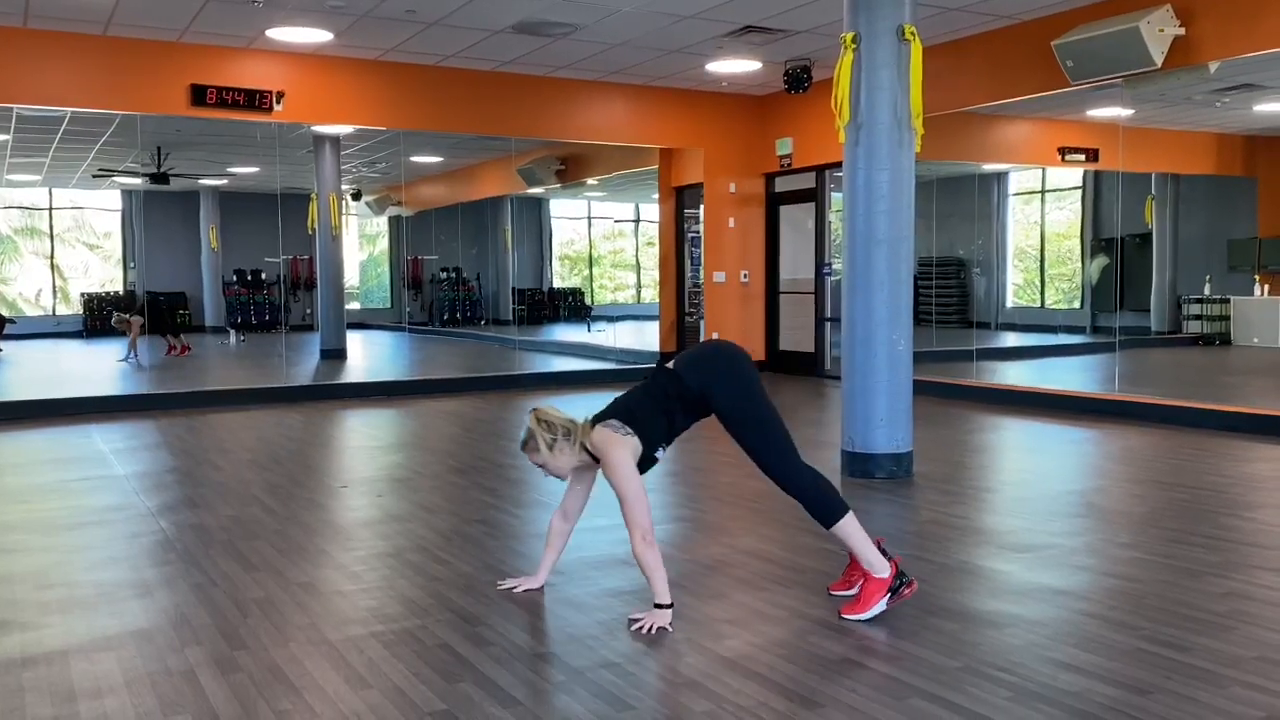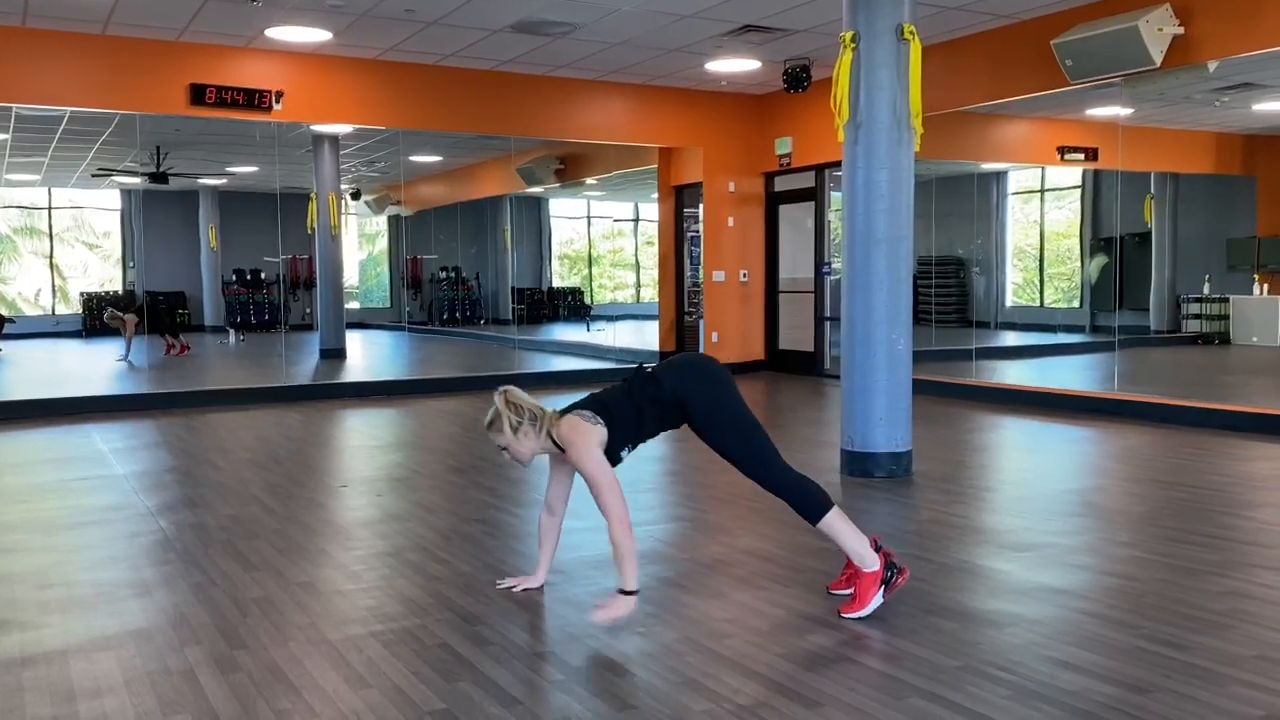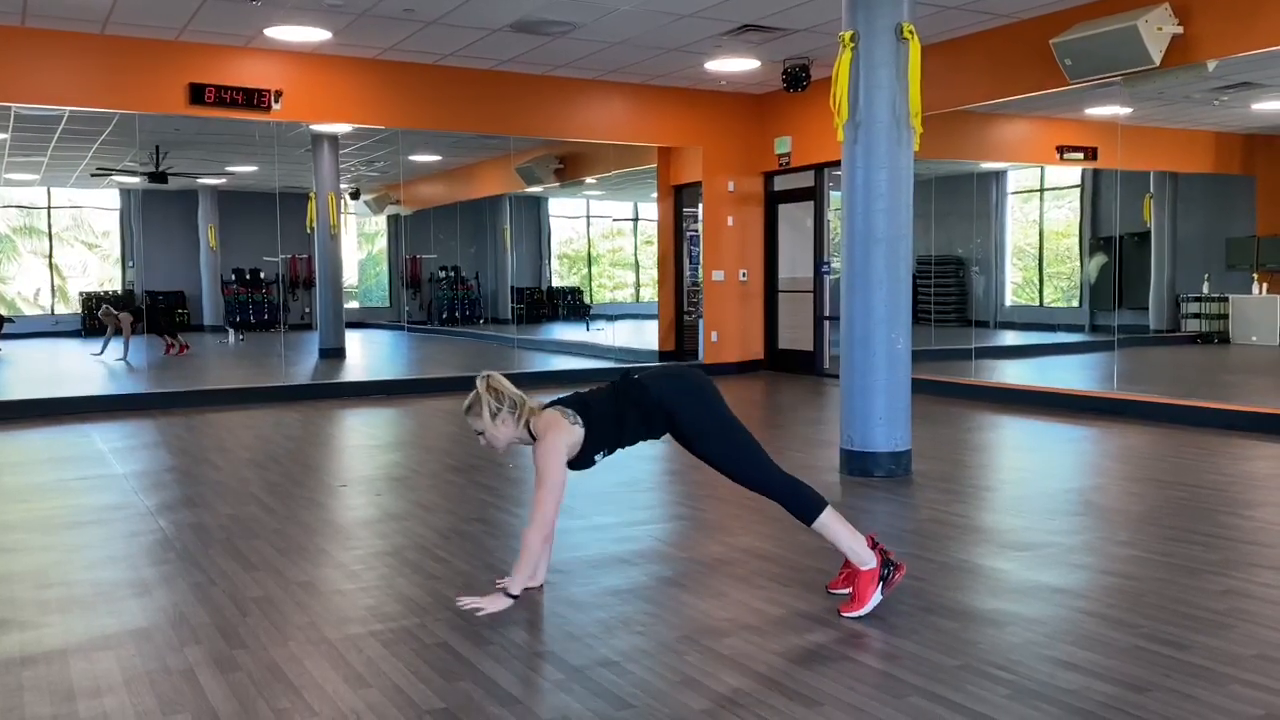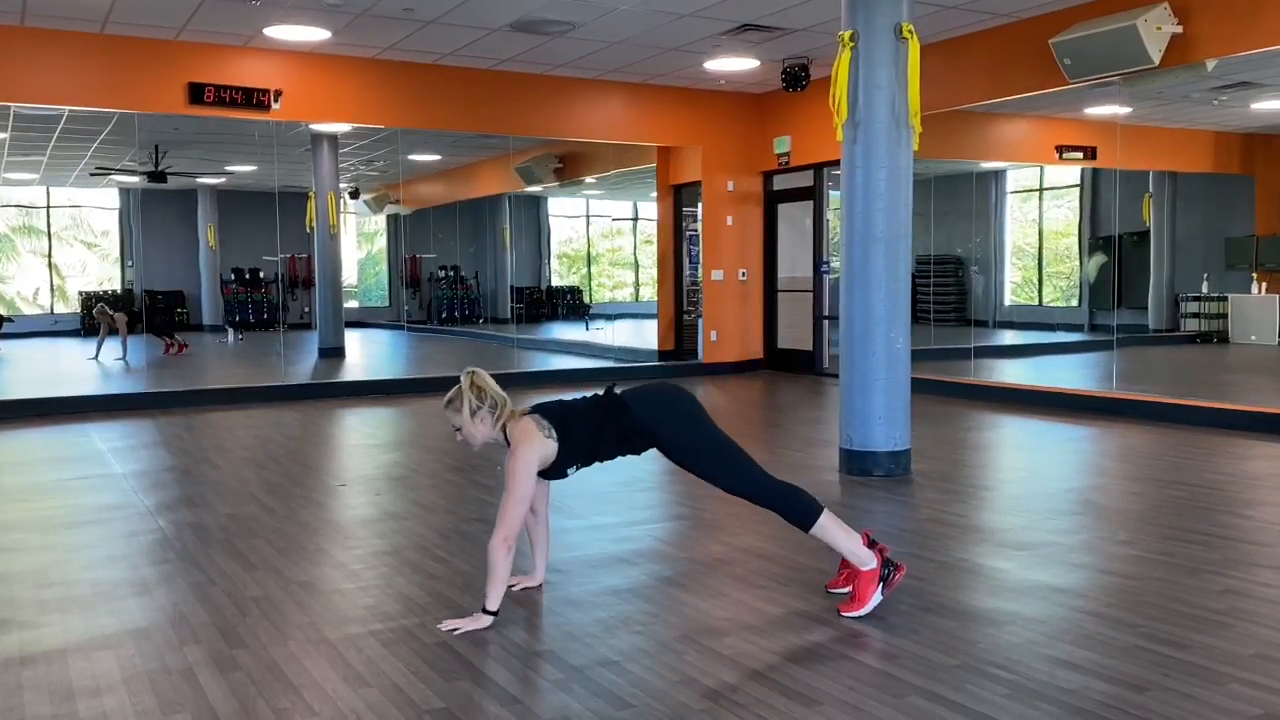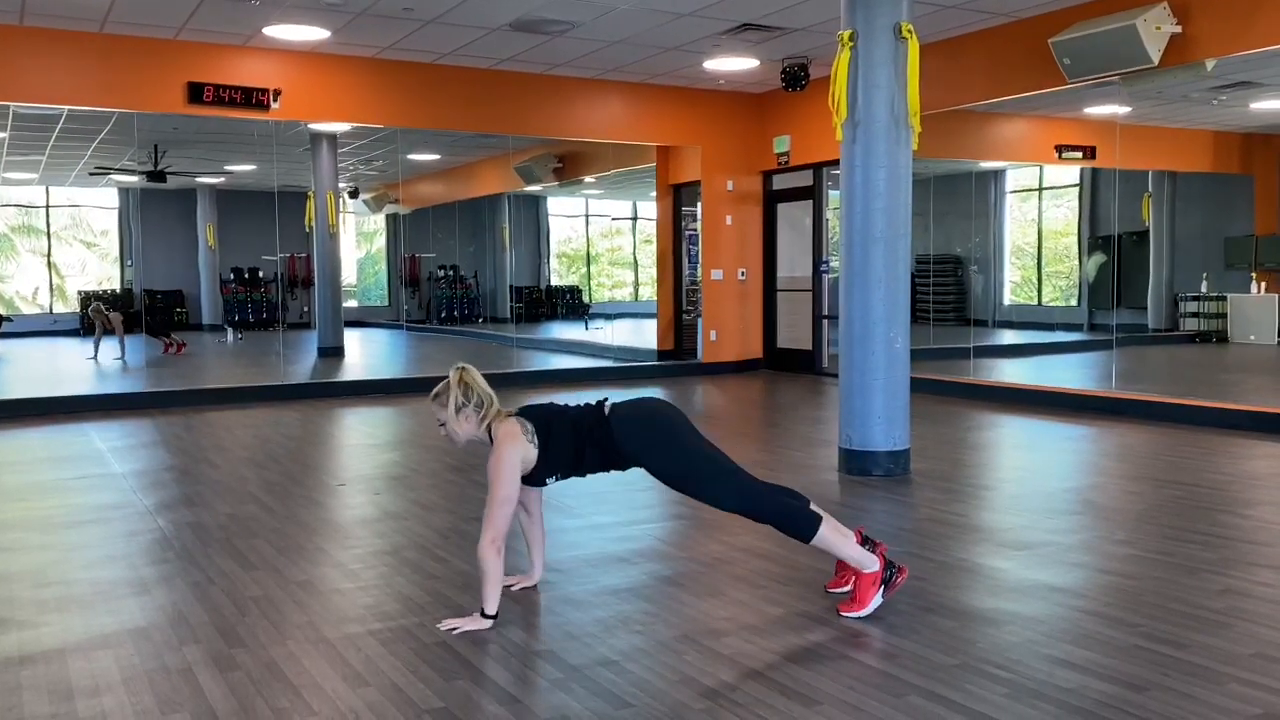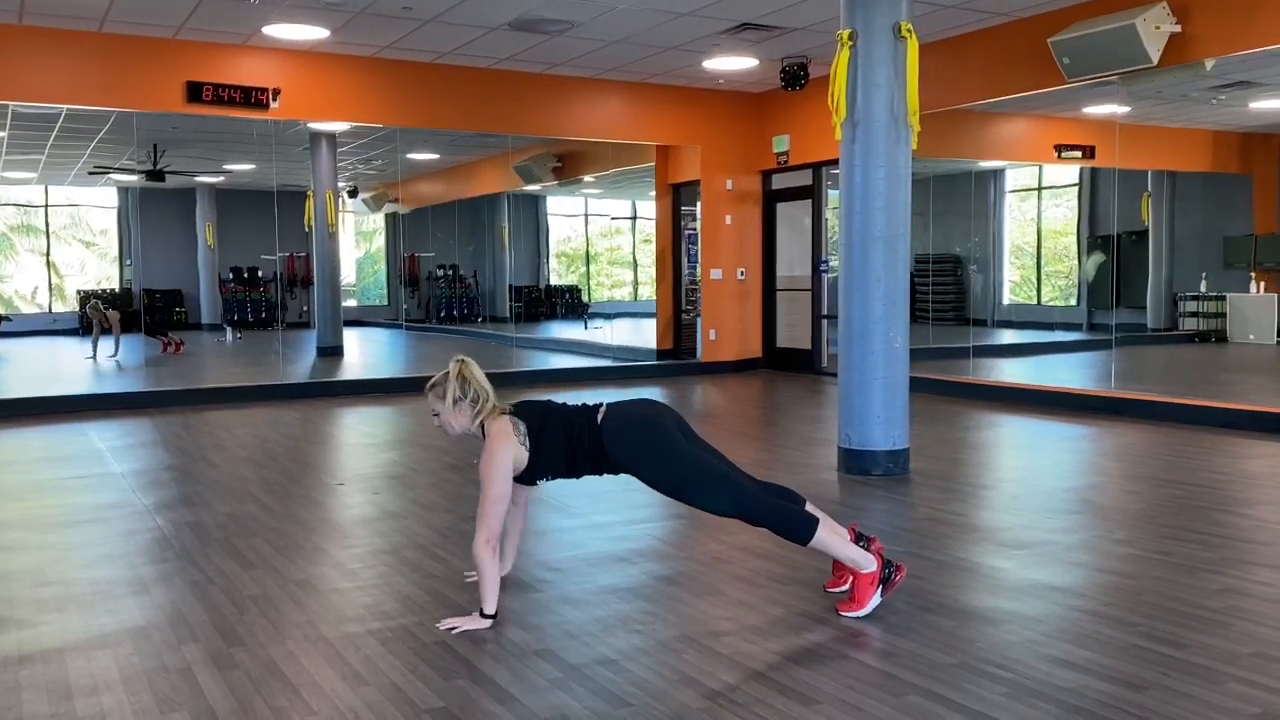
dt=0.2s
person 1, frame 1
left shoulder: (611, 449)
right shoulder: (588, 444)
left elbow: (642, 535)
right elbow: (565, 515)
left wrist: (663, 605)
right wrist: (539, 575)
left hip: (717, 374)
right hip: (704, 372)
left knee: (788, 471)
right knee: (786, 469)
left ankle: (882, 573)
right ankle: (863, 555)
person 1, frame 2
left shoulder: (575, 438)
right shoulder: (557, 435)
left elbow: (618, 518)
right elbow: (552, 509)
left wrist: (628, 591)
right wrist: (539, 574)
left hip: (694, 385)
right hip: (680, 388)
left knee: (772, 473)
right knee: (770, 473)
left ankle: (873, 566)
right ankle: (861, 550)
person 1, frame 3
left shoulder: (549, 434)
right shoulder: (537, 428)
left elbow: (541, 522)
right elbow: (541, 511)
left wrist: (509, 592)
right wrist: (536, 574)
left hip: (678, 398)
right hip: (666, 401)
left knee: (766, 478)
right knee: (760, 478)
left ankle: (869, 562)
right ankle: (858, 548)
person 1, frame 4
left shoulder: (524, 443)
right shoulder: (520, 428)
left elbow: (504, 536)
right elbow: (536, 508)
left wrist: (487, 611)
right wrist: (538, 572)
left hip: (658, 416)
right hip: (649, 413)
left knee: (759, 487)
right knee: (755, 486)
left ankle: (869, 563)
right ankle: (857, 544)
person 1, frame 5
left shoulder: (505, 446)
right shoulder: (511, 427)
left elbow: (491, 539)
right elbow: (529, 503)
left wrist: (486, 613)
right wrist: (535, 570)
left hip: (643, 435)
right hip: (643, 421)
left knee: (749, 499)
right knee: (750, 491)
left ankle: (870, 566)
right ankle: (855, 543)
person 1, frame 6
left shoulder: (498, 445)
right shoulder: (506, 422)
left elbow: (485, 537)
right elbow: (517, 499)
left wrist: (485, 613)
right wrist: (504, 564)
left hip: (634, 442)
right hip: (641, 420)
left knee: (747, 503)
right knee: (747, 489)
left ankle: (868, 566)
right ankle: (852, 540)
